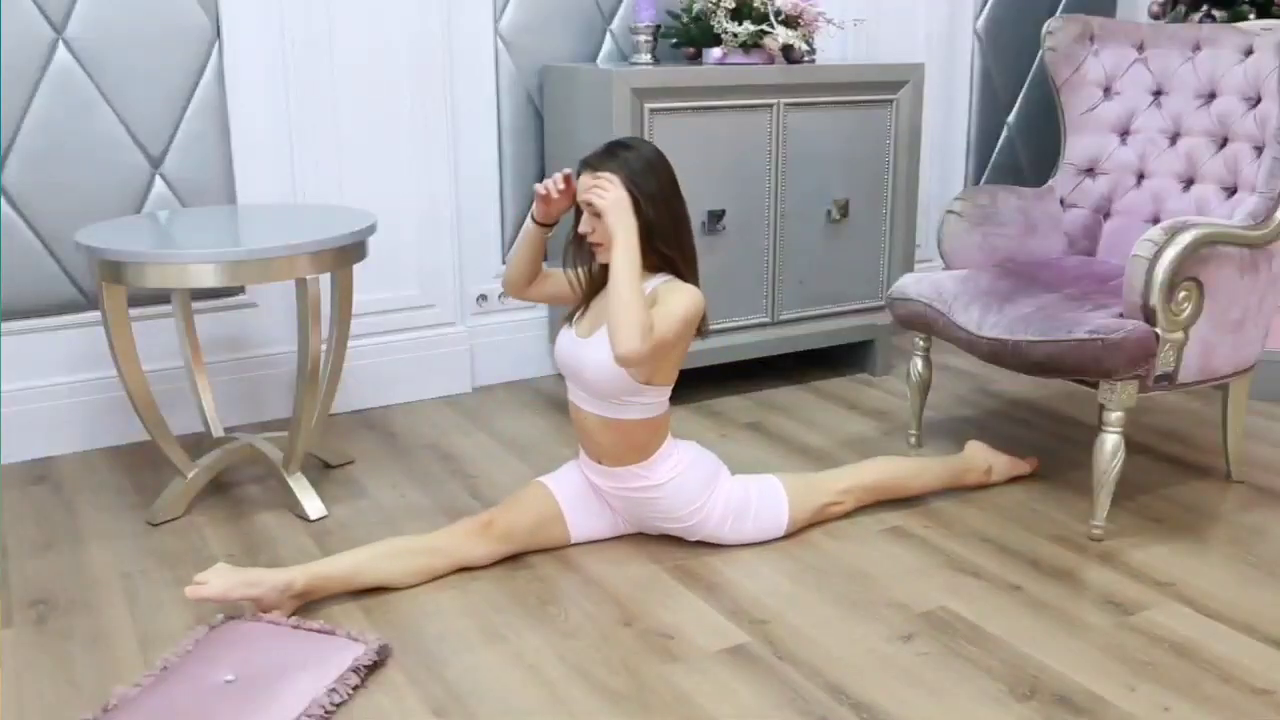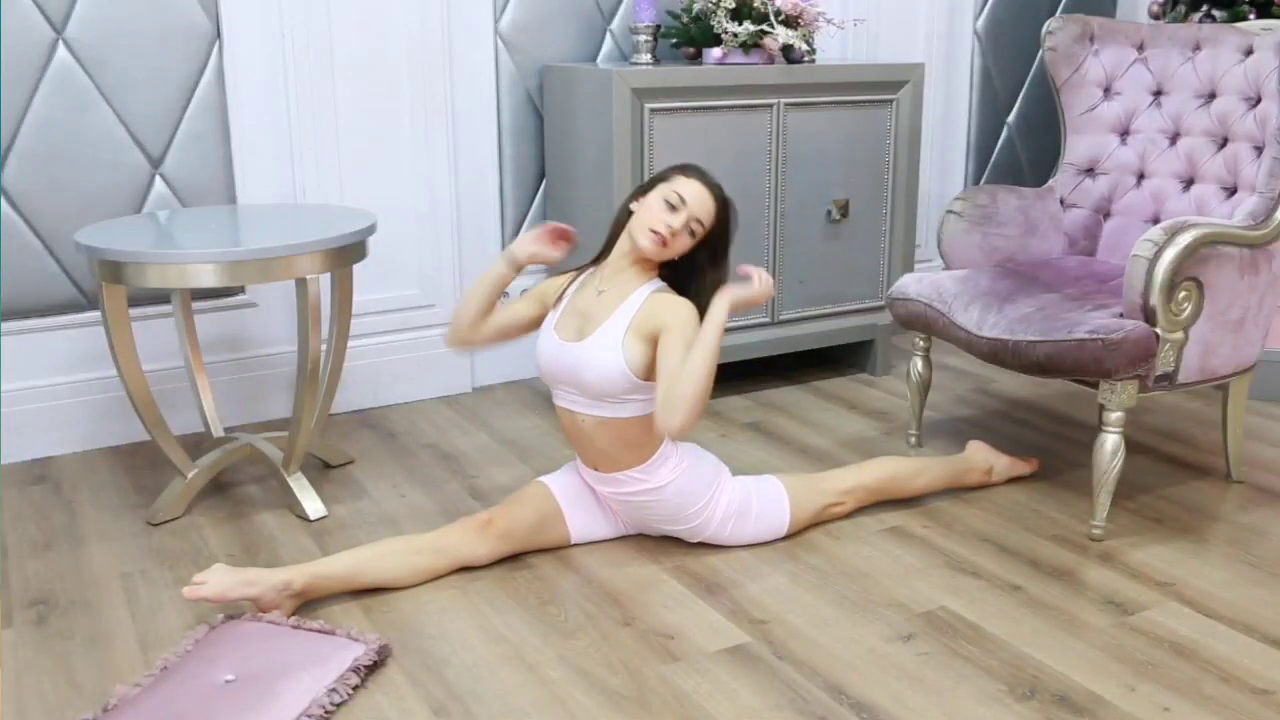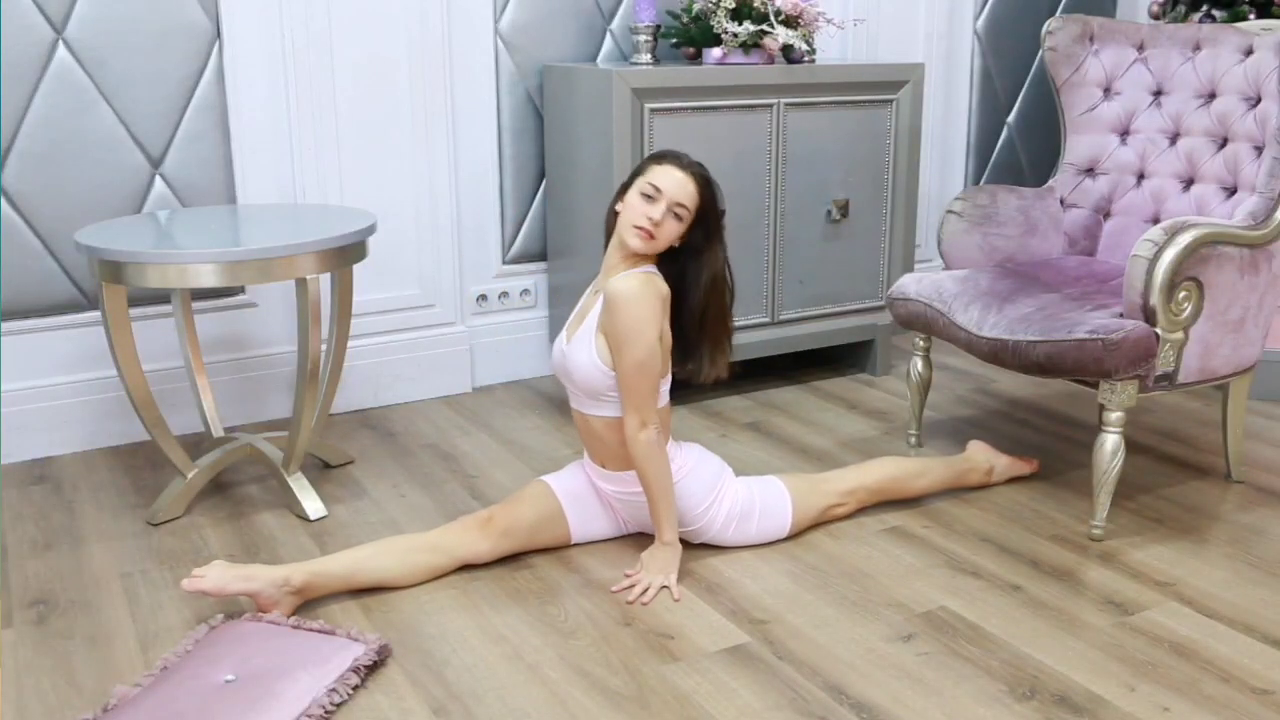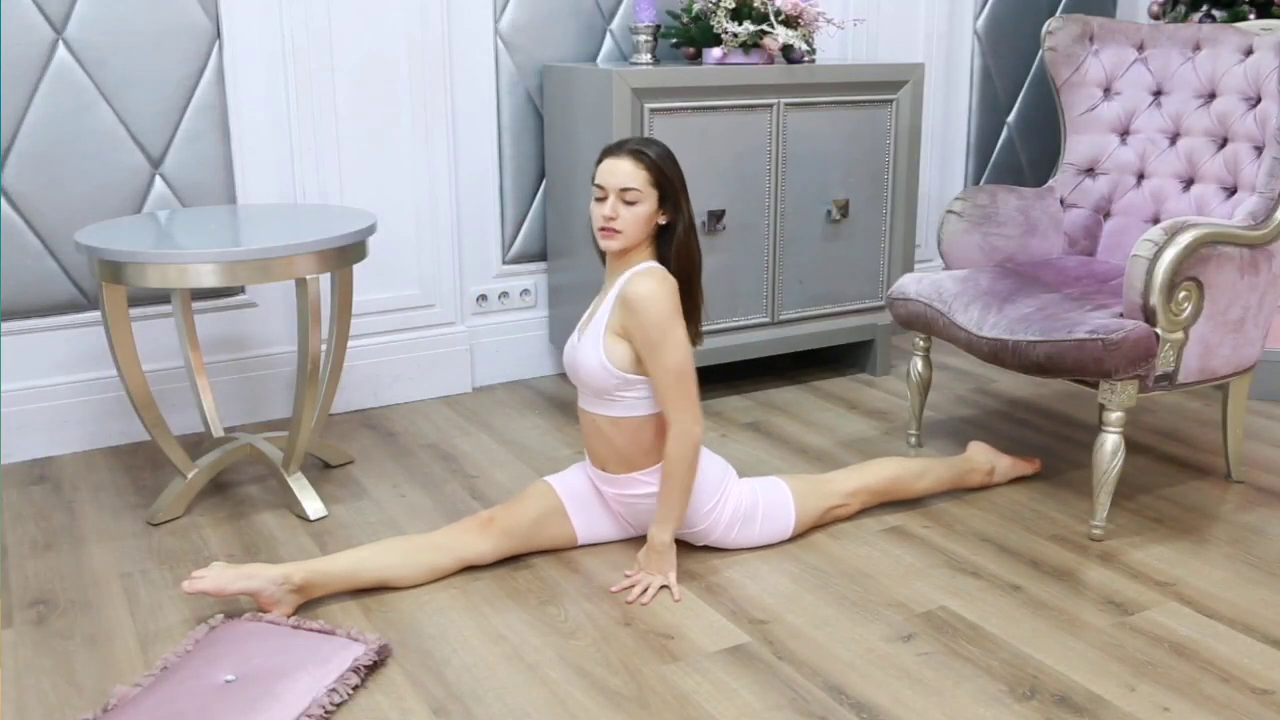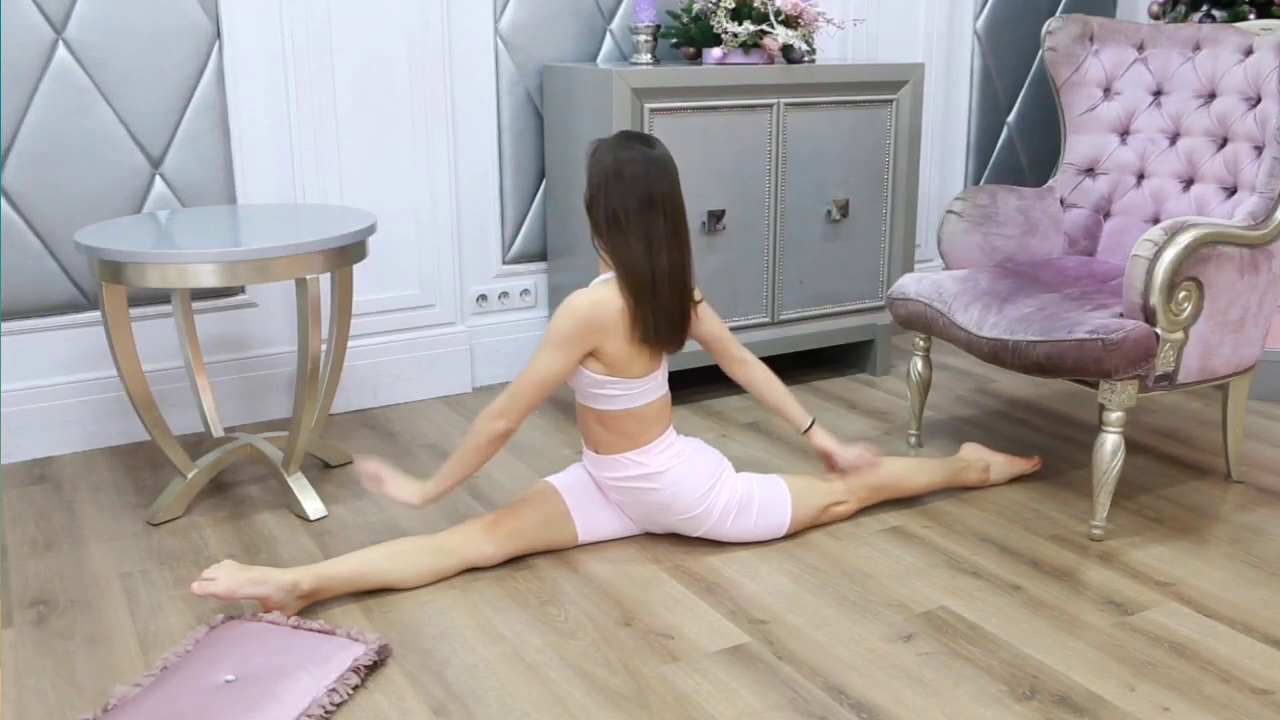
dt=1s
person 1, frame 1
left shoulder: (678, 299)
right shoulder: (596, 284)
left elbow: (632, 348)
right elbow: (516, 284)
left wrist: (626, 232)
right wrist: (541, 219)
left hip: (671, 487)
right hip: (599, 481)
right knee: (478, 536)
right ankle: (292, 584)
person 1, frame 2
left shoulder: (669, 310)
right shoulder: (570, 285)
left elbow: (673, 426)
right elbow: (464, 334)
left wrist: (721, 311)
right wrist: (516, 260)
left hip: (676, 490)
right hip: (598, 486)
right knee: (475, 535)
right ankle: (292, 583)
person 1, frame 3
left shoulder: (634, 291)
right shoulder: (614, 279)
left elbow: (643, 428)
left wrist: (667, 543)
left hip: (676, 486)
right hip: (606, 480)
right knee: (477, 532)
right ankle: (290, 580)
person 1, frame 4
left shoulder: (648, 291)
right shoulder: (622, 281)
left elbow: (687, 428)
left wrist: (662, 541)
left hip: (678, 495)
right hip: (610, 485)
right knee: (479, 533)
right ankle: (293, 581)
person 1, frame 5
left shoulder: (590, 308)
right shoulder: (667, 285)
left elbow: (505, 416)
right elbow: (742, 362)
left wrist: (428, 486)
right wrist: (818, 435)
left hip: (670, 486)
right hip: (625, 482)
right knee: (484, 538)
right ankle: (297, 585)
